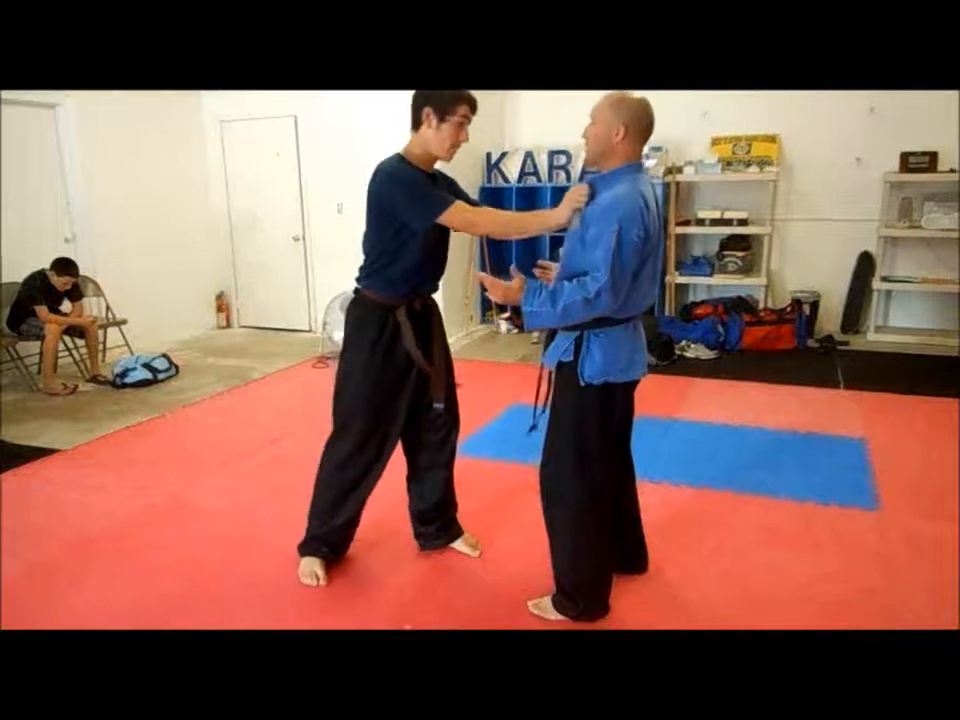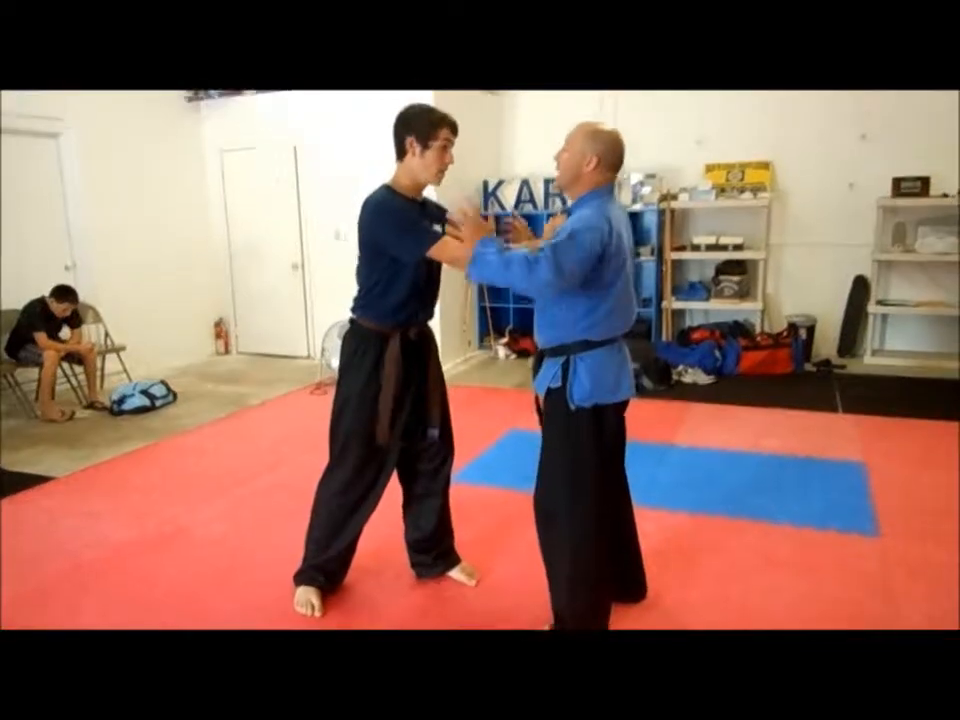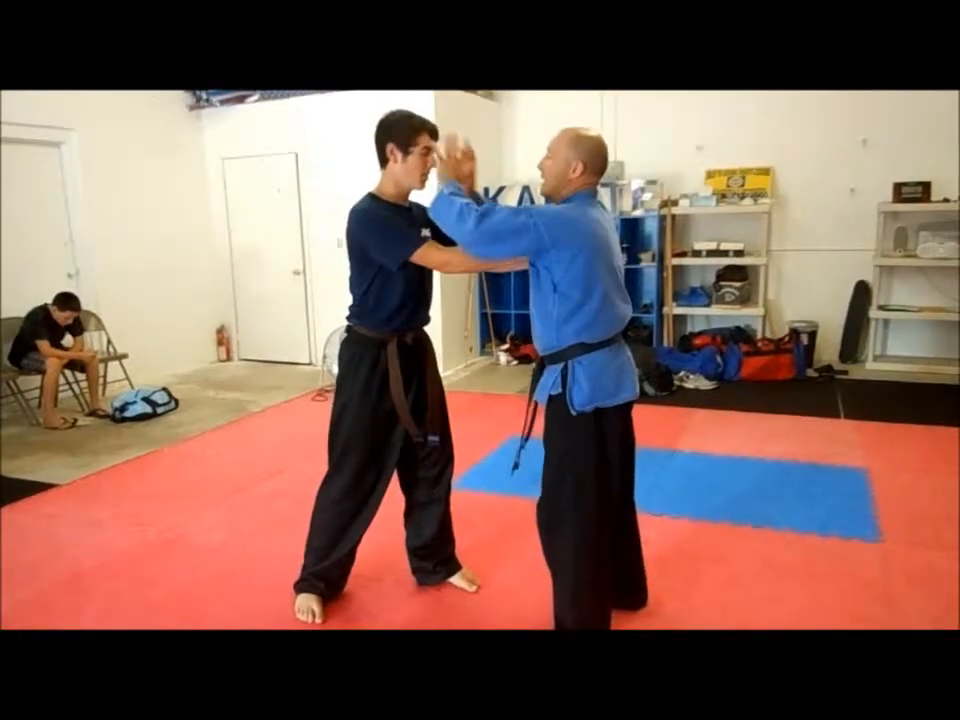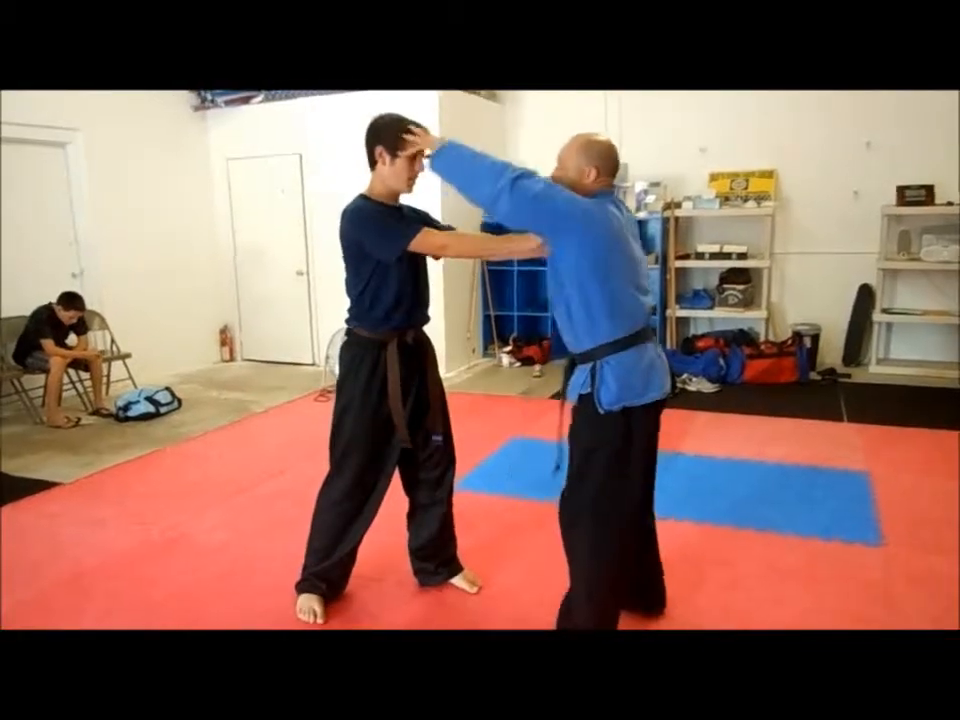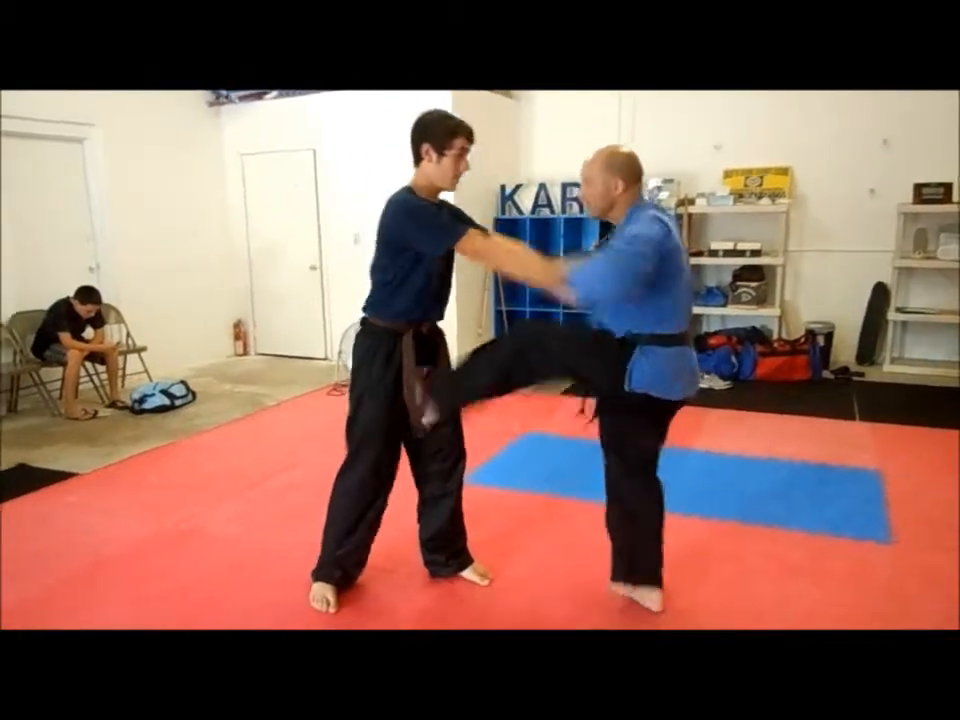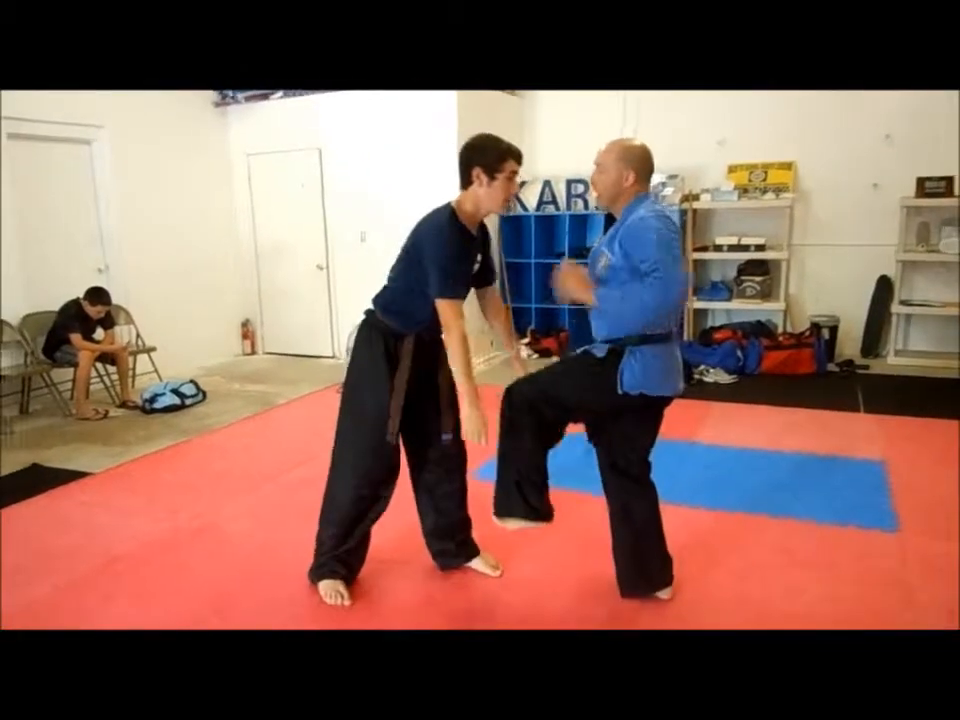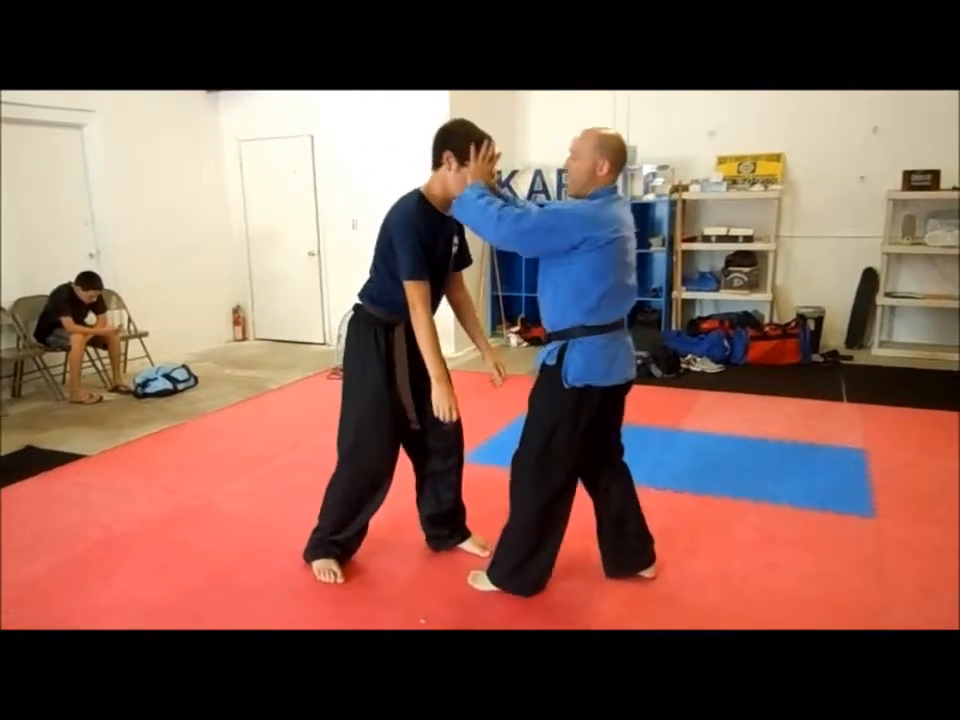
dt=0.4s
person 1, frame 1
left shoulder: (440, 183)
right shoulder: (394, 178)
left elbow: (487, 219)
right elbow: (474, 223)
left wrist: (555, 217)
right wrist: (557, 217)
left hip: (421, 317)
right hip: (377, 322)
left knee: (435, 427)
right knee: (359, 437)
left ankle: (437, 525)
right ankle: (320, 544)
person 1, frame 2
left shoulder: (431, 211)
right shoulder: (383, 208)
left elbow: (472, 251)
right elbow: (460, 256)
left hip: (416, 345)
right hip: (374, 350)
left knee: (430, 454)
right knee: (356, 465)
left ankle: (434, 554)
right ankle: (317, 573)
person 1, frame 3
left shoulder: (419, 215)
right shoulder: (368, 217)
left elbow: (466, 252)
right elbow: (445, 262)
right wrist: (519, 254)
left hip: (414, 351)
right hip: (371, 357)
left knee: (431, 462)
right knee: (354, 472)
left ankle: (435, 561)
right ankle: (316, 581)
person 1, frame 4
left shoulder: (411, 217)
right shoulder: (361, 216)
left elbow: (463, 242)
right elbow: (446, 246)
left wrist: (527, 243)
right wrist: (529, 243)
left hip: (414, 352)
right hip: (371, 358)
left knee: (432, 463)
right knee: (355, 473)
left ankle: (436, 562)
right ankle: (317, 581)
person 1, frame 5
left shoulder: (443, 212)
right shoulder: (406, 210)
left elbow: (502, 245)
right elbow: (486, 253)
left wrist: (559, 270)
right wrist: (560, 280)
left hip: (426, 343)
right hip: (385, 346)
left knee: (443, 454)
right knee: (370, 461)
left ankle: (447, 555)
right ankle: (332, 570)
person 1, frame 6
left shoulder: (478, 233)
right shoulder: (439, 233)
left elbow: (490, 302)
right elbow: (452, 325)
left wrist: (520, 359)
right wrist: (470, 402)
left hip: (425, 349)
right hip: (384, 346)
left knee: (443, 452)
right knee: (367, 460)
left ankle: (455, 548)
right ankle: (332, 566)
person 1, frame 7
left shoulder: (450, 218)
right shoulder: (409, 217)
left elbow: (455, 290)
right elbow: (419, 305)
left wrist: (486, 350)
right wrist: (439, 381)
left hip: (412, 338)
right hip: (377, 338)
left knee: (442, 439)
right knee: (369, 450)
left ankle: (447, 529)
right ankle: (327, 546)
person 2, frame 1
left shoulder: (618, 203)
right shoulder: (632, 190)
left elbow: (601, 292)
left wrist: (528, 298)
right wrist: (565, 274)
left hip: (594, 351)
right hip: (614, 346)
left knee: (571, 474)
right knee: (608, 460)
left ankle: (581, 597)
right ankle: (625, 553)
person 2, frame 2
left shoulder: (589, 222)
right shoulder: (606, 215)
left elbow: (545, 276)
left wrist: (483, 248)
right wrist: (534, 247)
left hip: (579, 375)
right hip: (601, 368)
left knee: (565, 500)
right knee: (603, 483)
left ankle: (579, 618)
right ankle: (622, 580)
person 2, frame 3
left shoulder: (562, 222)
right shoulder: (590, 217)
left elbow: (479, 231)
right elbow: (511, 230)
left wrist: (451, 186)
right wrist: (467, 191)
left hip: (581, 379)
right hip: (606, 371)
left knee: (569, 508)
right knee: (609, 491)
left ankle: (582, 618)
right ankle: (624, 588)
person 2, frame 4
left shoulder: (579, 214)
right shoulder: (613, 214)
left elbow: (508, 188)
right elbow: (526, 198)
left wrist: (440, 150)
left hip: (611, 378)
right hip: (639, 370)
left knee: (590, 506)
right knee: (629, 494)
left ankle: (588, 618)
right ankle: (641, 592)
person 2, frame 5
left shoulder: (647, 229)
right shoulder: (640, 224)
left elbow: (613, 277)
right elbow: (612, 274)
left wrist: (573, 283)
right wrist: (579, 275)
left hip: (635, 365)
right hip: (664, 368)
left knee: (527, 344)
right knee: (632, 472)
left ankle: (443, 396)
right ankle: (642, 576)
person 2, frame 6
left shoulder: (649, 224)
right shoulder: (633, 225)
left elbow: (665, 290)
left wrist: (594, 294)
right wrist: (587, 287)
left hip: (630, 367)
right hip: (644, 369)
left knee: (524, 399)
right knee: (626, 472)
left ankle: (525, 502)
right ankle: (649, 577)
person 2, frame 7
left shoulder: (587, 217)
right shoulder: (609, 212)
left elbow: (511, 229)
right elbow: (541, 227)
left wrist: (476, 186)
right wrist: (489, 190)
left hip: (578, 359)
right hip: (606, 356)
left knee: (539, 470)
right knee: (602, 462)
left ankle: (513, 573)
right ankle: (632, 556)
